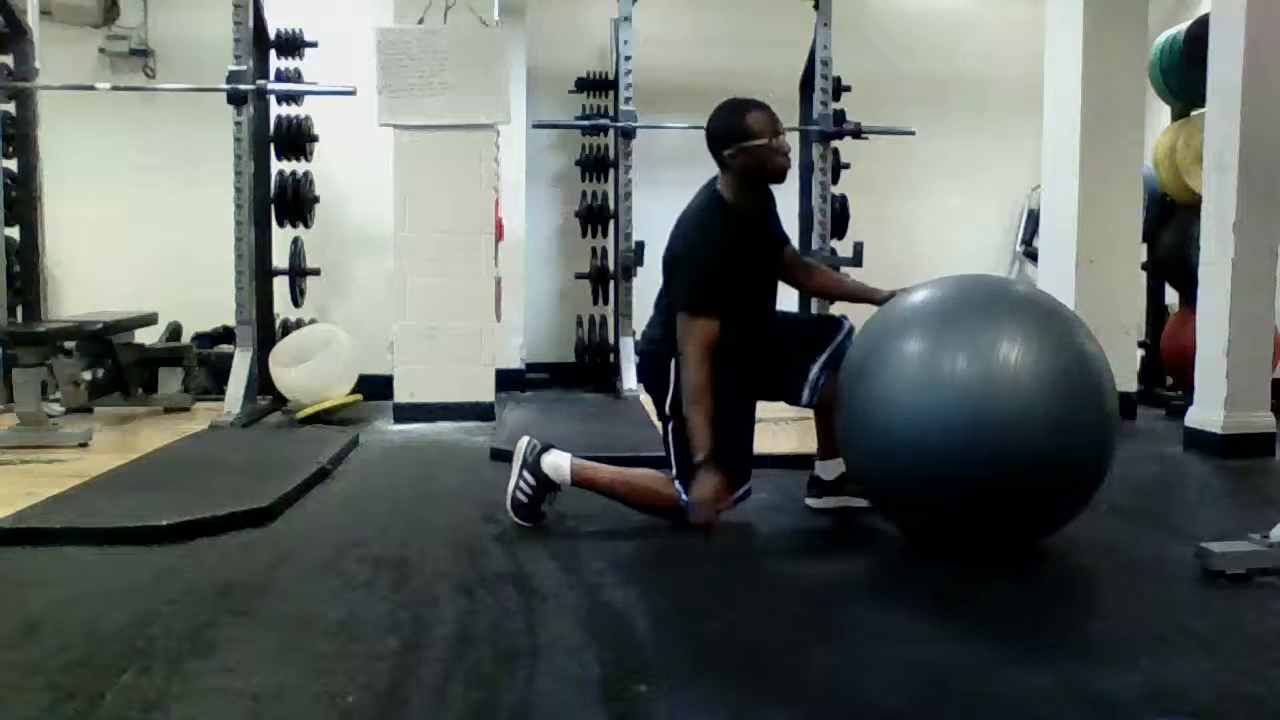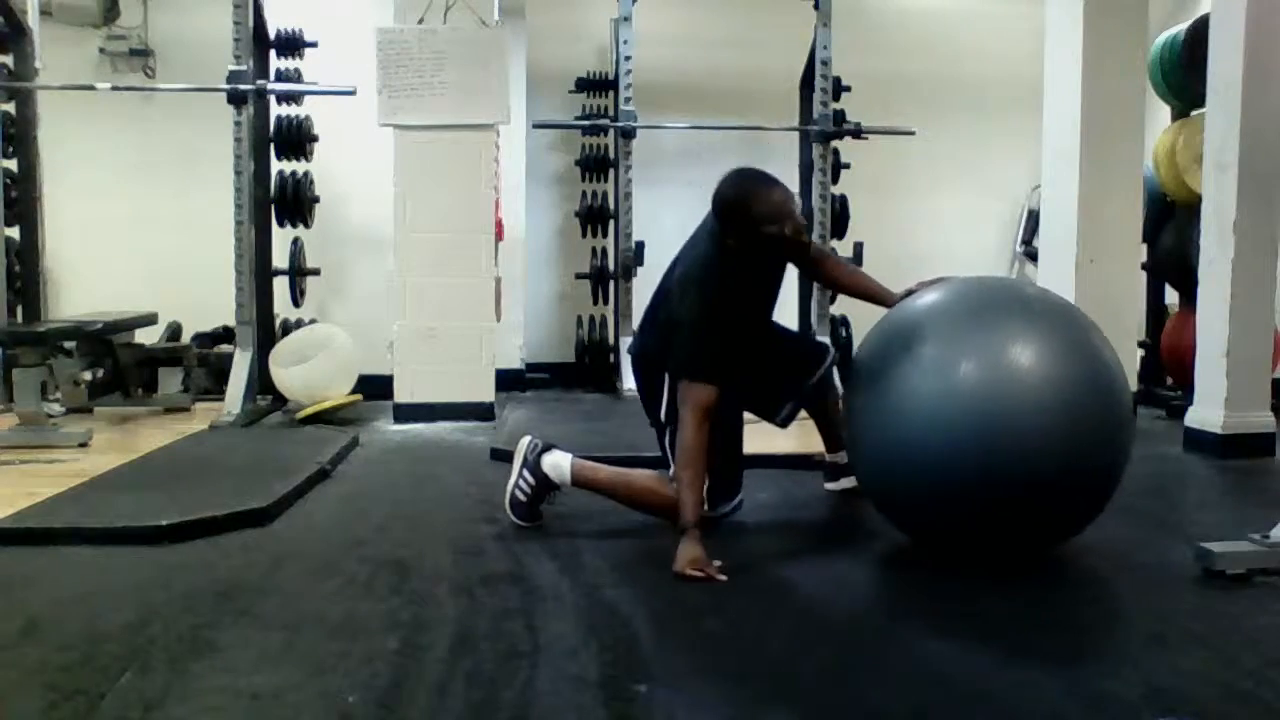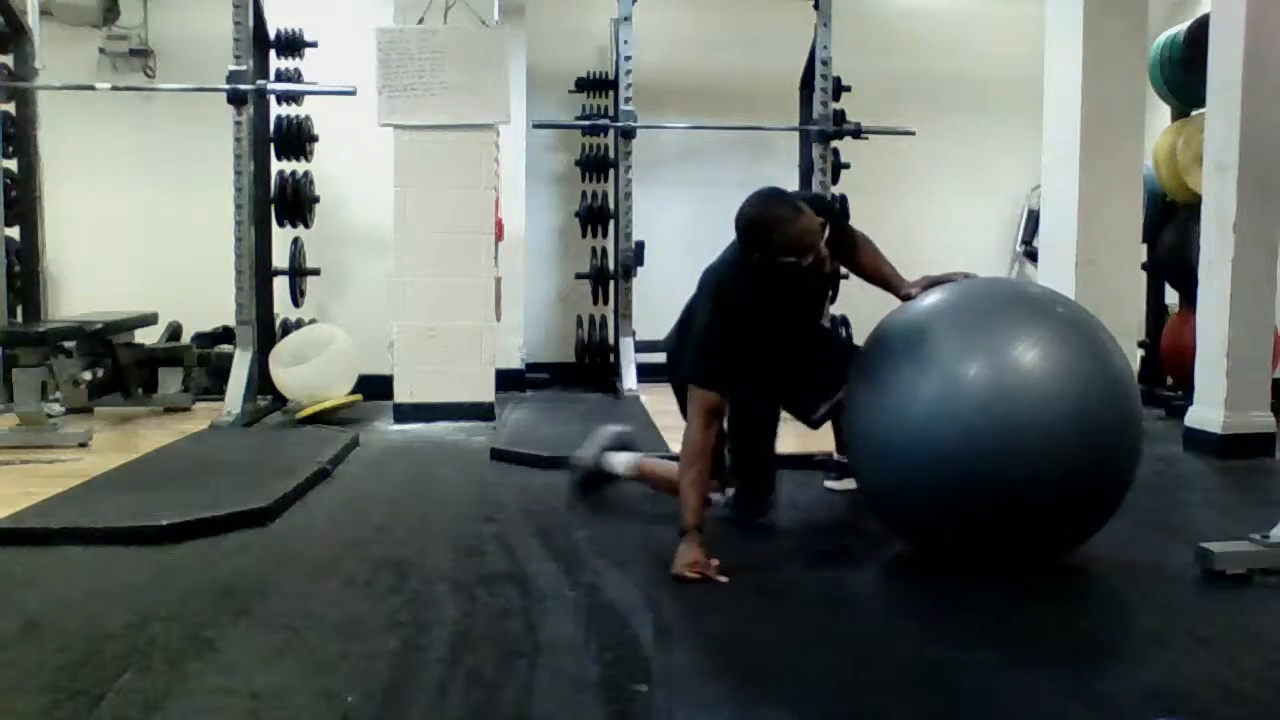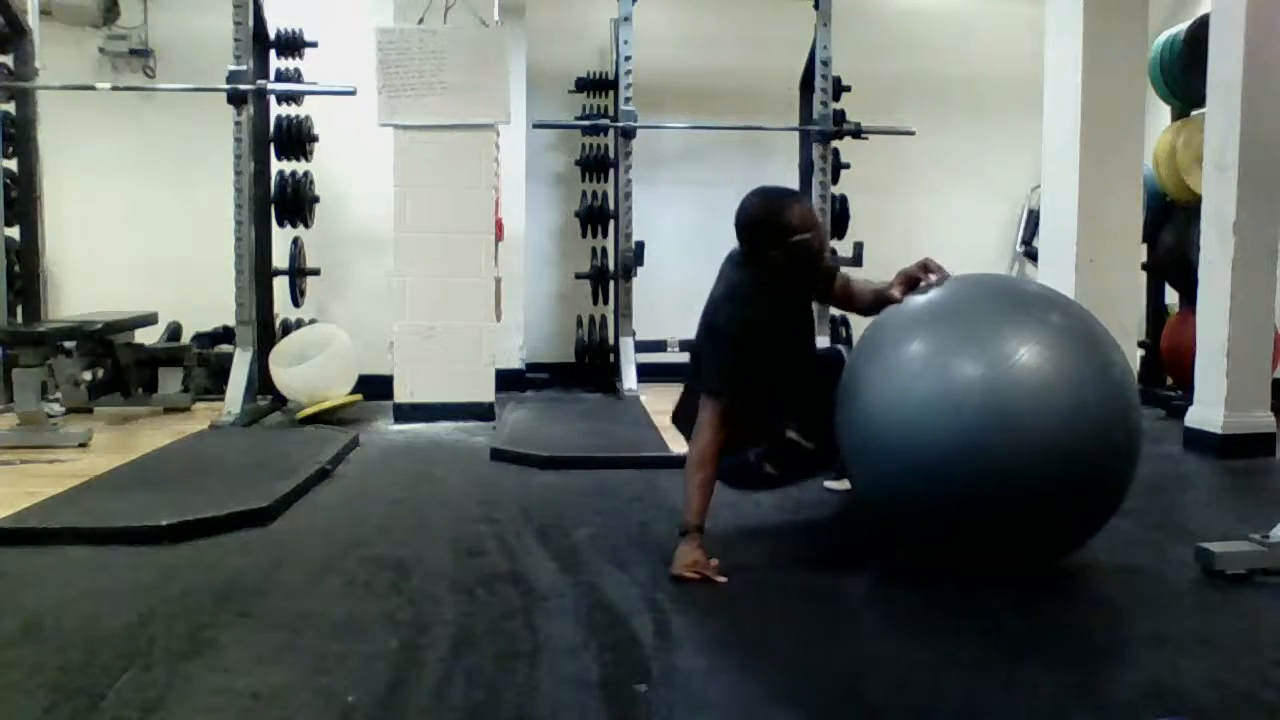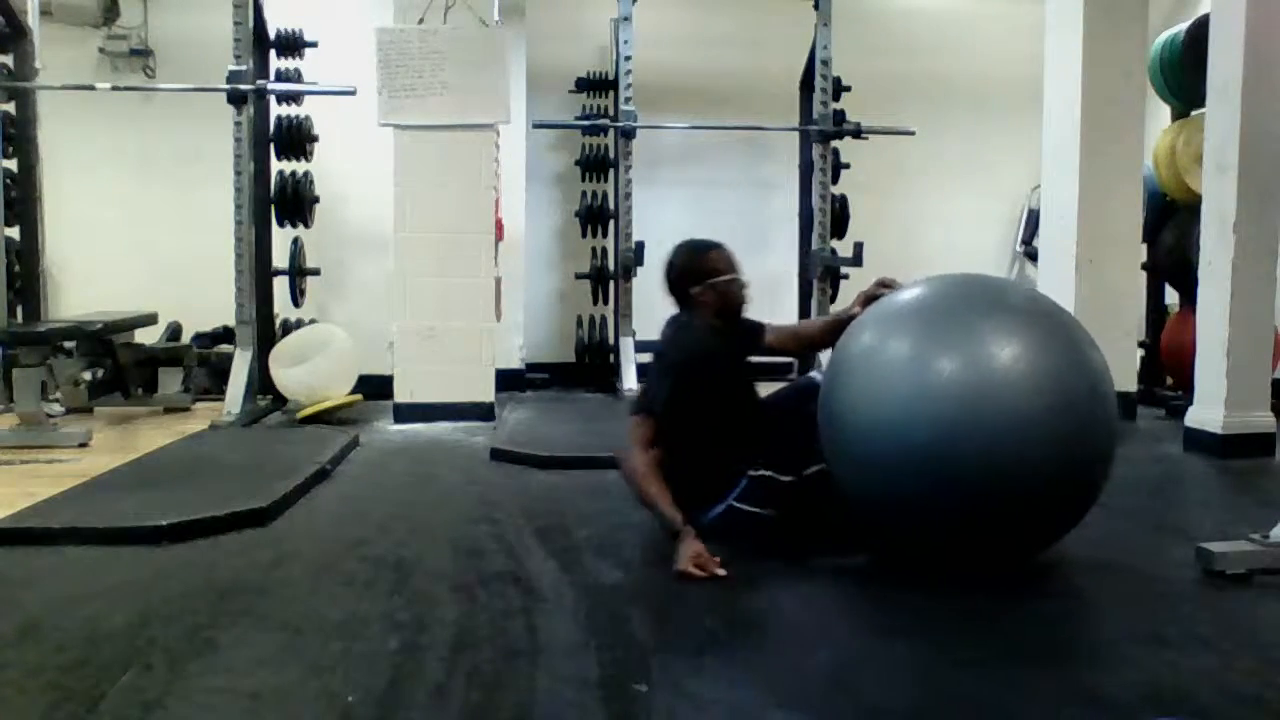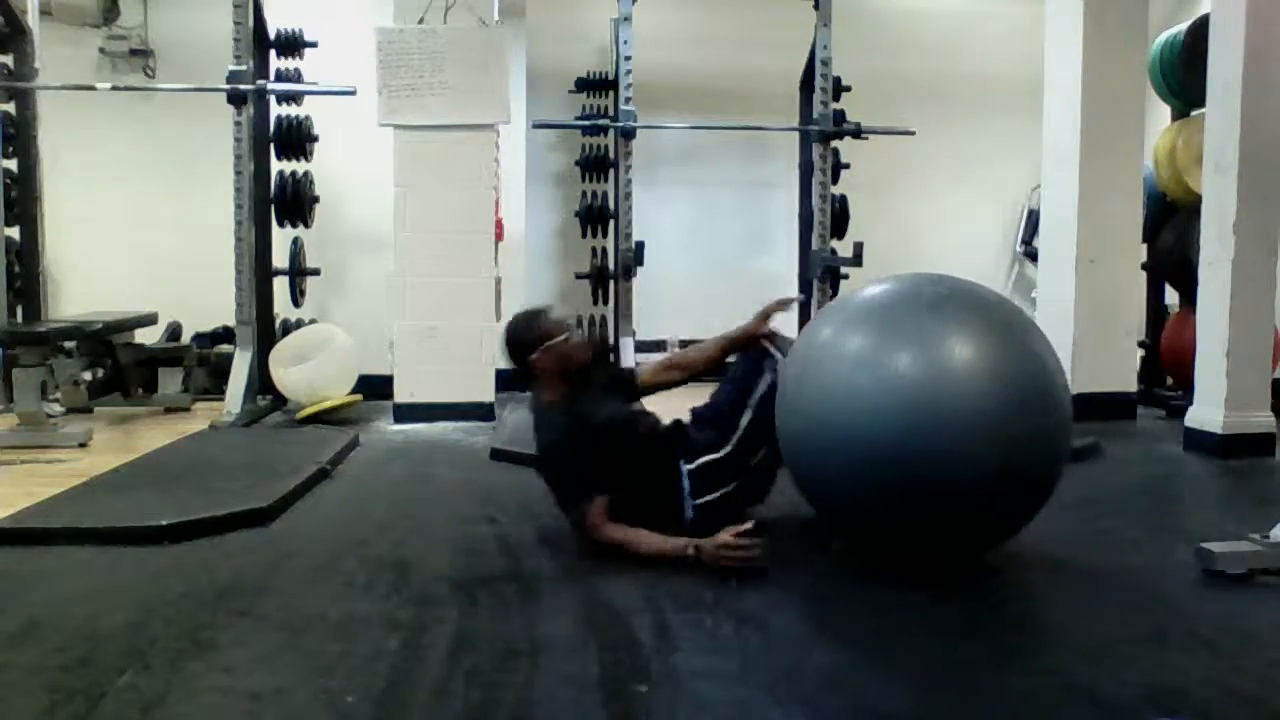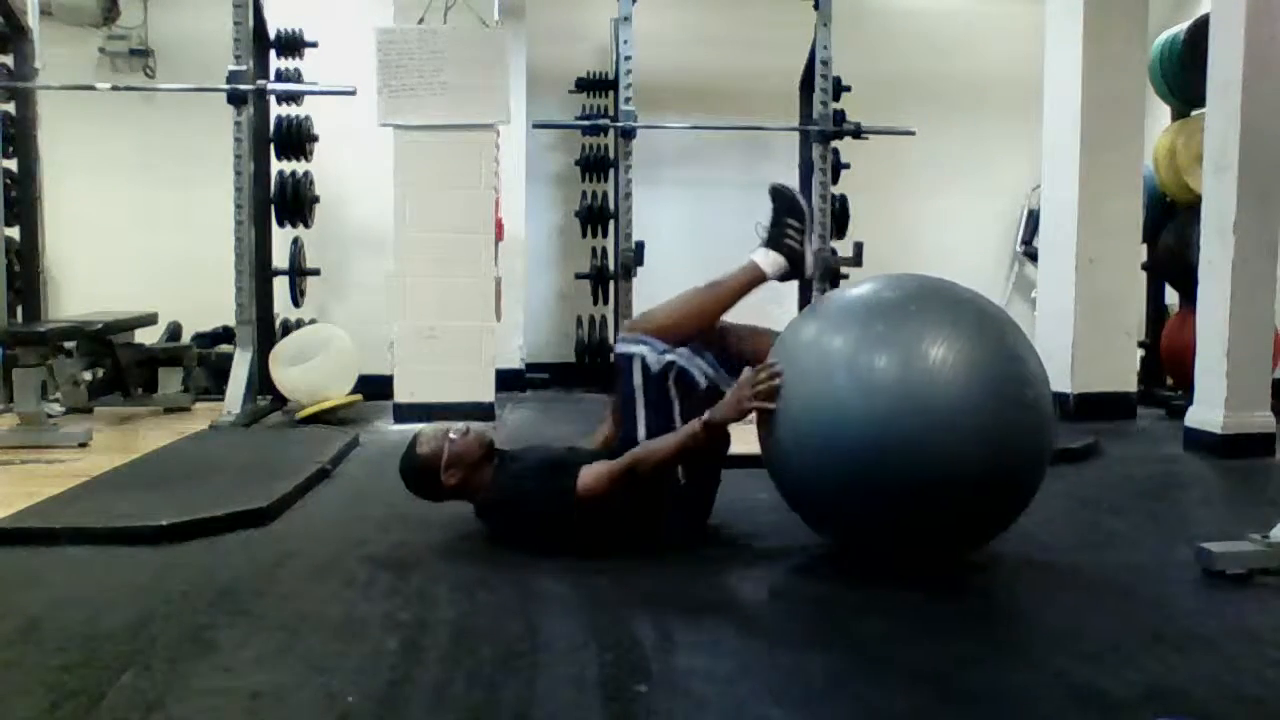
dt=0.5s
person 1, frame 1
left shoulder: (755, 198)
right shoulder: (703, 239)
left elbow: (796, 269)
right elbow: (694, 355)
left wrist: (877, 295)
right wrist: (704, 466)
right hip: (679, 359)
left knee: (839, 345)
right knee: (704, 494)
left ankle: (827, 480)
right ankle: (550, 465)
person 1, frame 2
left shoulder: (767, 224)
right shoulder: (705, 292)
left elbow: (816, 258)
right elbow: (694, 415)
left wrist: (895, 300)
right wrist: (690, 534)
right hip: (672, 366)
left knee: (815, 360)
right knee: (715, 499)
left ankle: (841, 463)
right ankle: (551, 465)
person 1, frame 3
left shoulder: (814, 220)
right shoulder: (726, 299)
left elbow: (853, 242)
right elbow: (704, 417)
left wrist: (903, 286)
right wrist: (691, 537)
right hip: (717, 368)
right knee: (749, 504)
right ankle: (618, 459)
person 1, frame 4
left shoulder: (788, 268)
right shoulder: (741, 313)
left elbow: (848, 292)
right elbow: (711, 423)
left wrist: (887, 290)
right wrist: (692, 537)
right hip: (746, 446)
person 1, frame 5
left shoulder: (714, 327)
right shoulder: (684, 355)
left elbow: (793, 339)
right elbow: (635, 450)
left wrist: (853, 312)
right wrist: (684, 534)
right hip: (724, 506)
left knee: (822, 387)
person 1, frame 6
left shoulder: (583, 380)
right shoulder: (560, 438)
left elbow: (669, 370)
right elbow: (599, 528)
left wrist: (744, 333)
right wrist: (697, 547)
right hip: (695, 494)
left knee: (760, 346)
right knee: (764, 359)
person 1, frame 7
left shoulder: (508, 474)
right shoulder: (516, 496)
right elbow: (620, 474)
right wrist: (713, 419)
left hip: (662, 485)
right hip: (671, 496)
left knee: (700, 332)
right knee: (638, 338)
right ankle: (774, 257)
